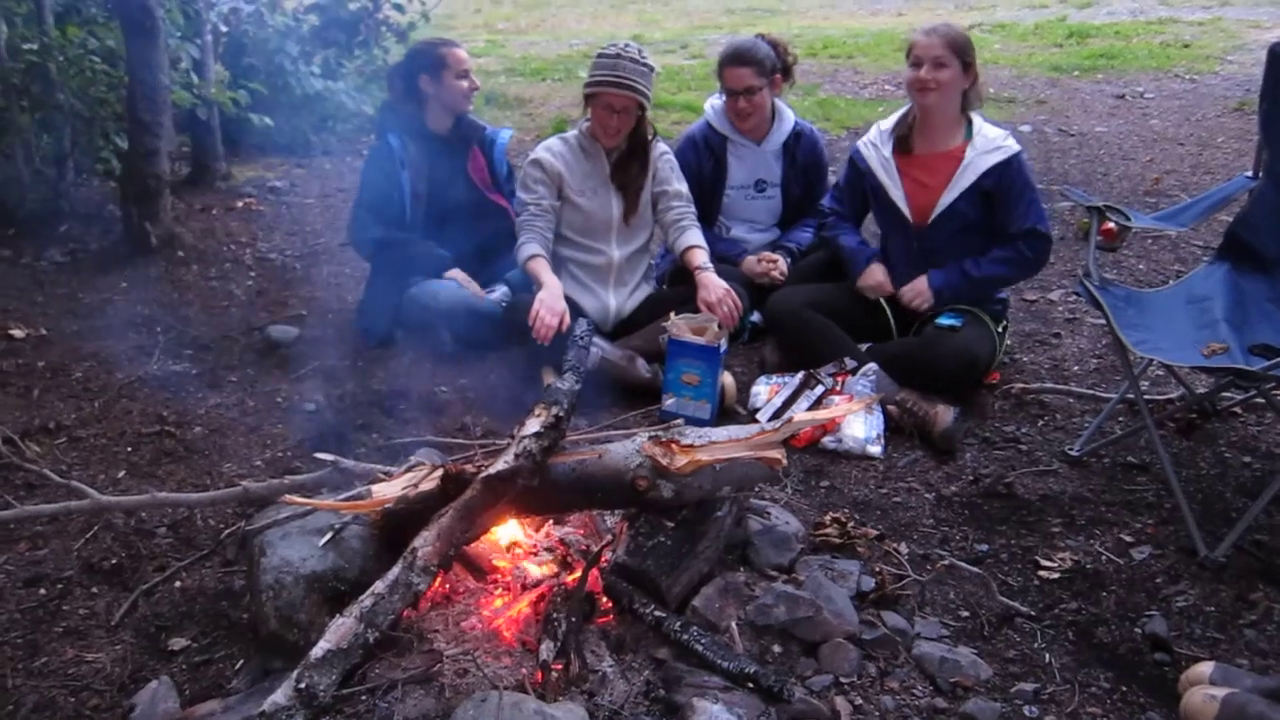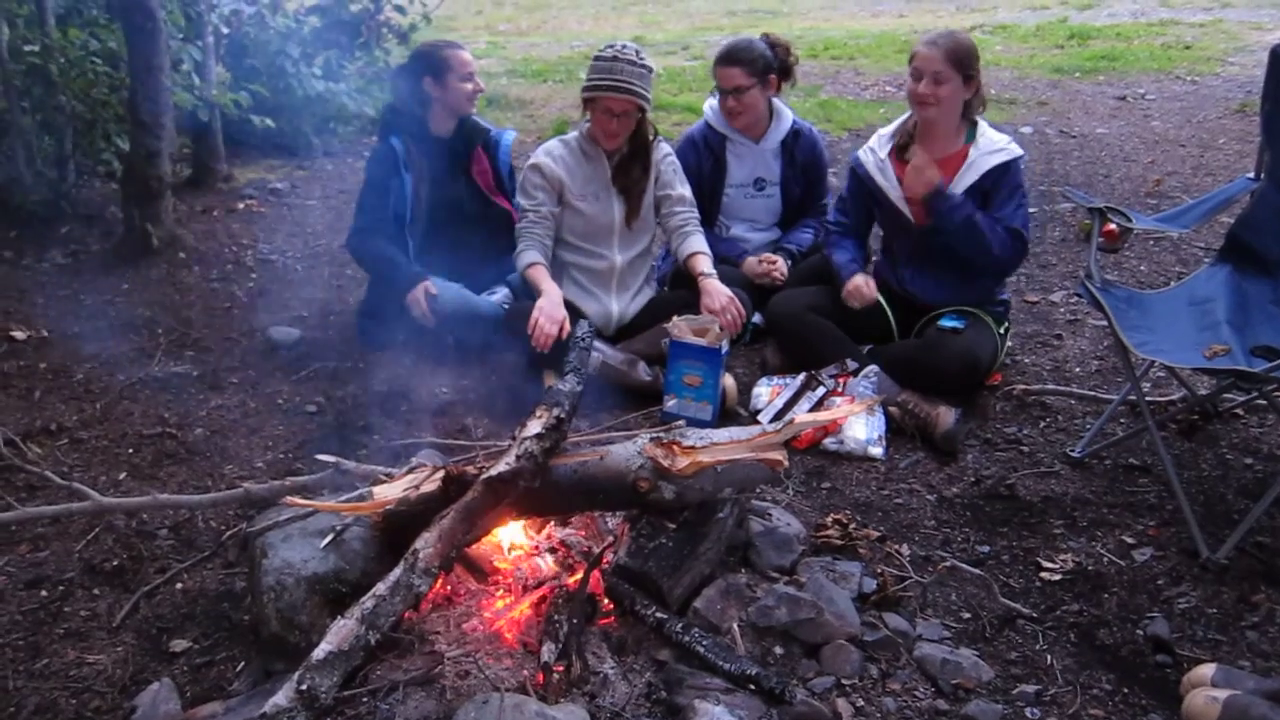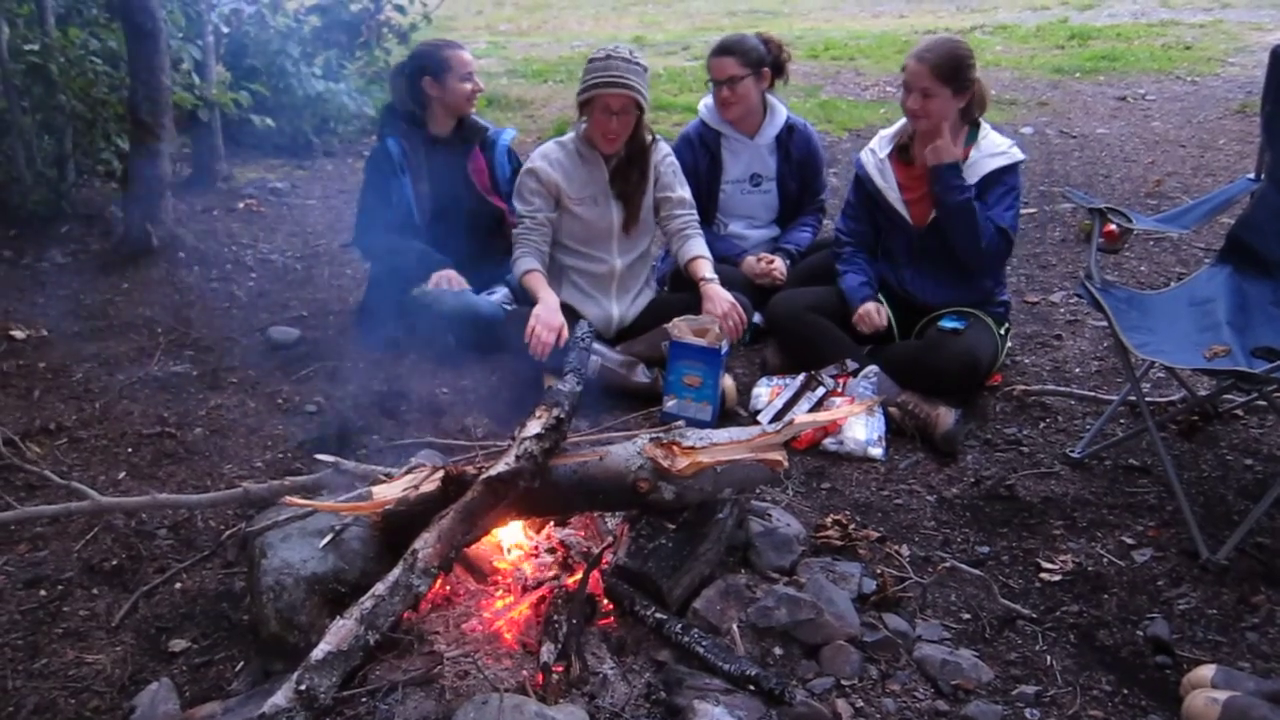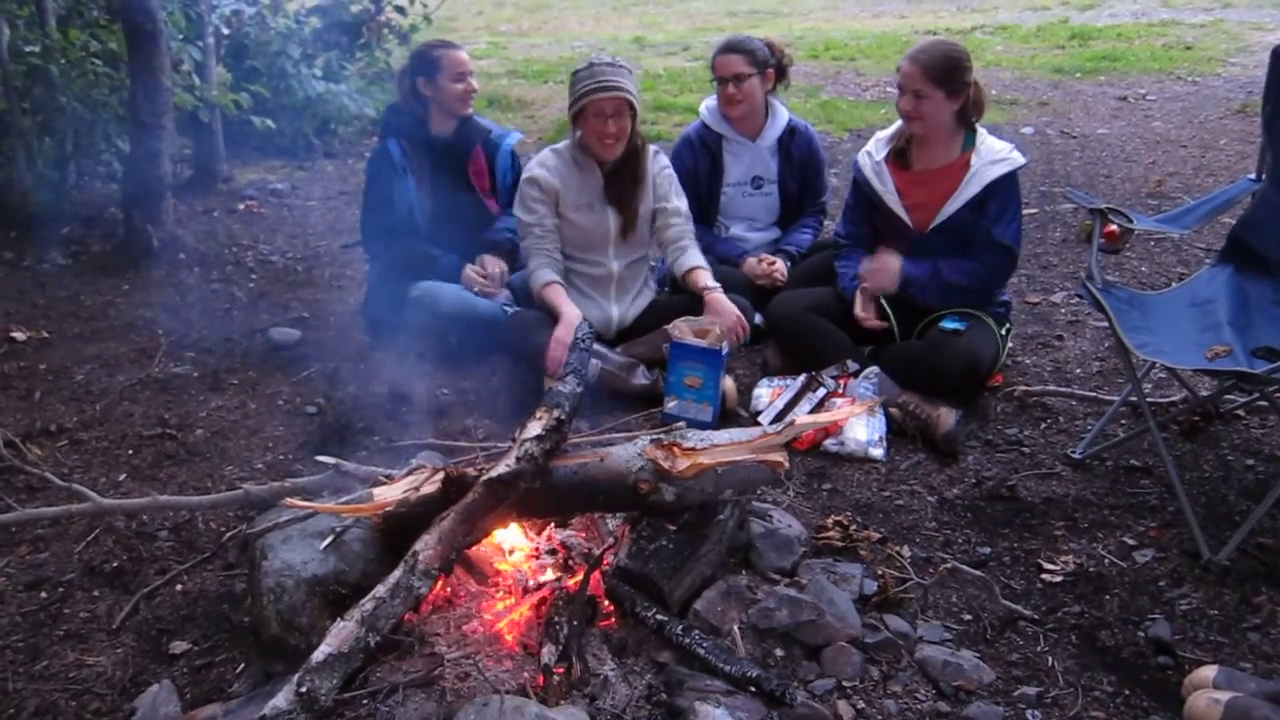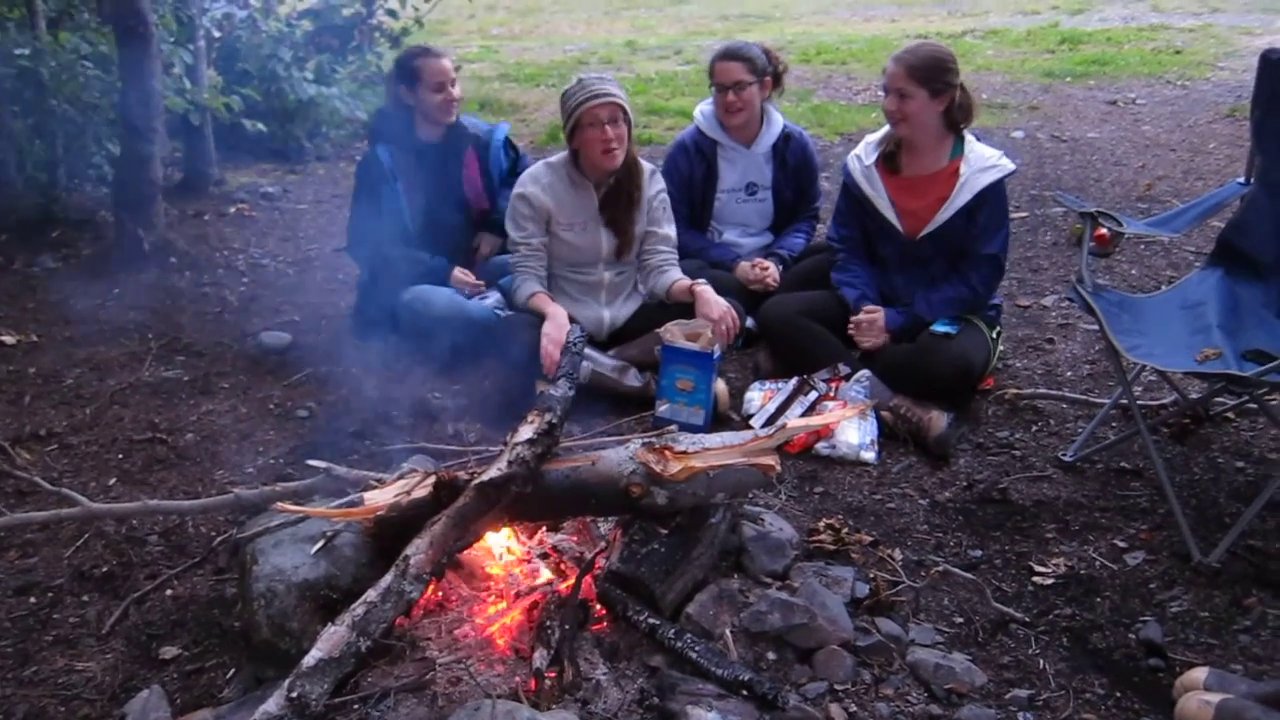
dt=0.3s
person 1, frame 1
left shoulder: (996, 158)
right shoulder: (877, 146)
left elbow: (1031, 247)
right elbow: (836, 215)
left wrist: (943, 283)
right wrist: (861, 261)
left hip: (963, 306)
right hip: (889, 297)
left knee: (958, 358)
right knee: (784, 307)
left ankle: (840, 360)
right ankle: (899, 397)
person 1, frame 2
left shoulder: (995, 160)
right shoulder: (879, 154)
left elbow: (1006, 255)
right elbow: (843, 229)
left wrist: (939, 198)
right wrist: (851, 273)
left hip: (965, 309)
right hip: (890, 299)
left knee: (958, 361)
right knee: (785, 309)
left ankle: (837, 364)
right ankle: (901, 399)
person 1, frame 3
left shoulder: (996, 162)
right shoulder: (880, 156)
left elbow: (986, 254)
right elbow: (853, 242)
left wrist: (949, 176)
right wrist: (862, 297)
left hip: (965, 309)
right hip: (890, 299)
left knee: (959, 360)
right knee: (785, 310)
left ankle: (838, 363)
right ankle: (902, 398)
person 1, frame 4
left shoulder: (992, 168)
right shoulder: (877, 158)
left elbow: (994, 266)
right elbow: (852, 243)
left wrist: (910, 274)
right wrist: (861, 289)
left hip: (964, 309)
right hip: (890, 300)
left knee: (961, 362)
right knee: (785, 310)
left ankle: (835, 365)
right ankle: (903, 401)
person 1, frame 5
left shoulder: (981, 175)
right shoulder: (866, 162)
left elbow: (980, 276)
right elbow: (847, 250)
left wrist: (900, 321)
right wrist: (864, 307)
left hip: (953, 313)
right hip: (879, 305)
left knee: (954, 365)
right knee: (777, 315)
left ankle: (819, 365)
right ankle: (896, 404)
person 2, frame 1
left shoulder: (655, 156)
right shoulder: (551, 157)
left elbow: (681, 221)
right elbow: (532, 236)
left wrist: (704, 271)
right wrist: (550, 286)
left hip: (636, 305)
right hip: (574, 309)
left knee: (730, 299)
right knee: (523, 313)
right ankle: (650, 371)
person 2, frame 2
left shoulder: (657, 156)
right shoulder: (551, 161)
left elbow: (684, 224)
right elbow: (532, 242)
left wrist: (707, 278)
right wrist: (550, 294)
left hip: (638, 308)
right hip: (575, 311)
left knee: (733, 305)
right knee: (522, 320)
right ankle: (649, 375)
person 2, frame 3
left shoulder: (656, 156)
right shoulder: (548, 164)
left elbow: (684, 228)
right elbow: (528, 248)
left wrist: (709, 283)
right wrist: (547, 300)
left hip: (639, 309)
right hip: (573, 313)
left knee: (735, 310)
right knee: (521, 329)
right ankle: (651, 377)
person 2, frame 4
left shoulder: (652, 162)
right shoulder: (544, 171)
left elbow: (679, 242)
right elbow: (541, 258)
left wrist: (710, 290)
right wrist: (567, 313)
left hip: (638, 312)
right hip: (575, 314)
left knee: (733, 313)
right knee: (523, 330)
left ankle: (594, 365)
right ankle: (649, 379)
person 2, frame 5
left shoulder: (647, 179)
right shoulder: (536, 186)
left elbow: (660, 267)
right elbow: (527, 275)
left wrist: (698, 289)
right wrist: (553, 312)
left hip: (629, 318)
right hip: (566, 321)
left knee: (726, 316)
right knee: (513, 333)
person 3, frame 1
left shoulder: (482, 139)
right shoulder: (391, 152)
left elbow: (511, 204)
right elbow: (367, 233)
right wrist: (440, 266)
left hip: (492, 267)
right hip: (427, 277)
right knee: (432, 300)
person 3, frame 2
left shoulder: (487, 141)
right shoulder: (394, 155)
left elbow: (516, 209)
right elbow: (365, 236)
right wrist: (408, 280)
left hip: (493, 270)
right hip: (434, 280)
right knee: (439, 305)
person 3, frame 3
left shoulder: (488, 141)
right shoulder: (392, 155)
right elbow: (372, 235)
right wrist: (431, 266)
left hip: (492, 270)
right hip: (433, 278)
right knee: (439, 303)
person 3, frame 4
left shoulder: (492, 141)
right shoulder: (392, 156)
right elbow: (380, 240)
left wrist: (497, 249)
right wrist: (451, 269)
left hip: (487, 266)
right hip: (423, 278)
right knee: (429, 302)
person 3, frame 5
left shoulder: (480, 139)
right shoulder: (381, 162)
right elbow: (365, 245)
left wrist: (497, 225)
right wrist: (439, 272)
left hip: (477, 268)
right hip: (413, 281)
right knee: (422, 306)
person 4, frame 1
left shoulder: (805, 140)
right shoulder: (697, 142)
left elbow: (813, 213)
left wrist: (785, 256)
right wrist: (740, 261)
left hip: (775, 261)
right hip: (716, 262)
right knee: (683, 272)
left ankle: (758, 313)
person 4, frame 2
left shoulder: (804, 140)
right shoulder: (697, 142)
left elbow: (813, 213)
left wrist: (785, 257)
right wrist: (741, 261)
left hip: (777, 260)
right hip: (719, 262)
left ankle: (758, 314)
person 4, frame 3
left shoulder: (799, 136)
right shoulder: (693, 140)
left elbow: (811, 210)
left wrist: (784, 257)
right wrist: (739, 260)
left hip: (777, 258)
right hip: (718, 261)
right knee: (687, 273)
left ankle: (759, 315)
person 4, frame 4
left shoulder: (800, 137)
right shoulder: (694, 143)
left elbow: (812, 211)
left wrist: (785, 258)
right wrist: (740, 261)
left hip: (779, 259)
right hip: (720, 262)
left ankle: (762, 315)
person 4, frame 5
left shoulder: (795, 143)
right shoulder: (688, 148)
left elbow: (806, 217)
right elbow: (677, 228)
left wrist: (777, 262)
right wrist: (733, 265)
left hip: (772, 262)
right hip: (715, 265)
right knee: (685, 275)
left ankle: (752, 315)
